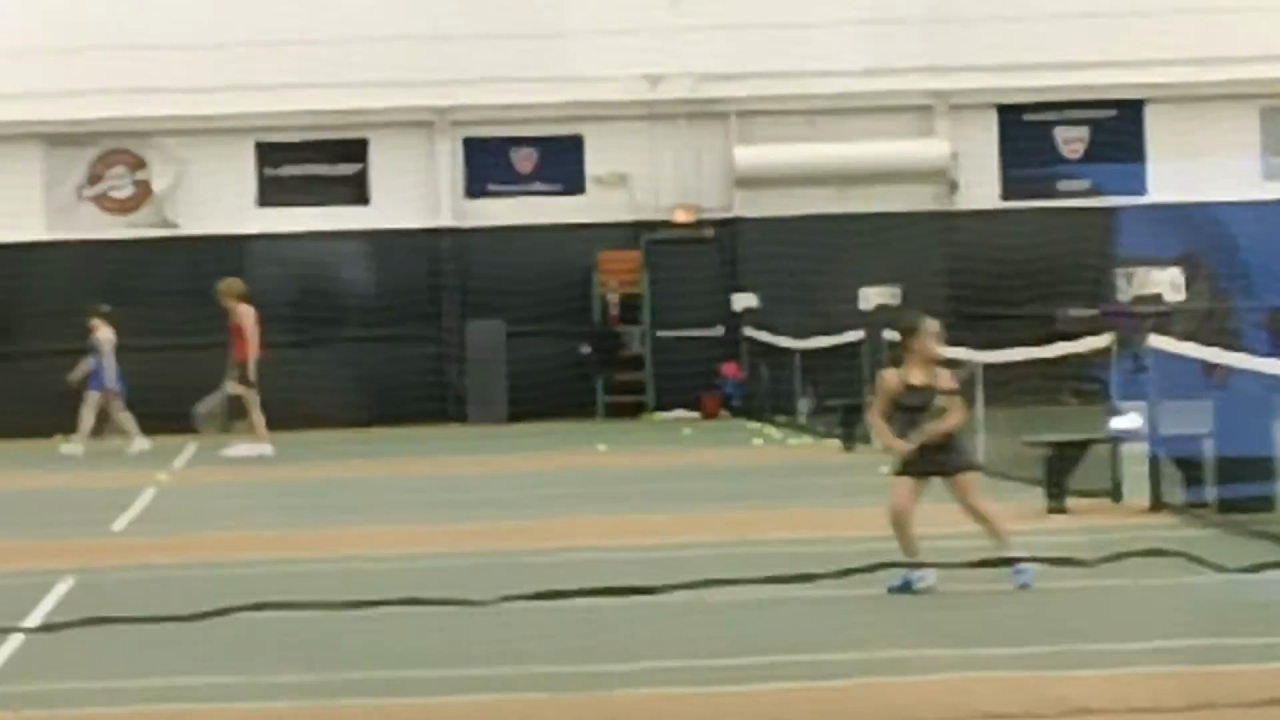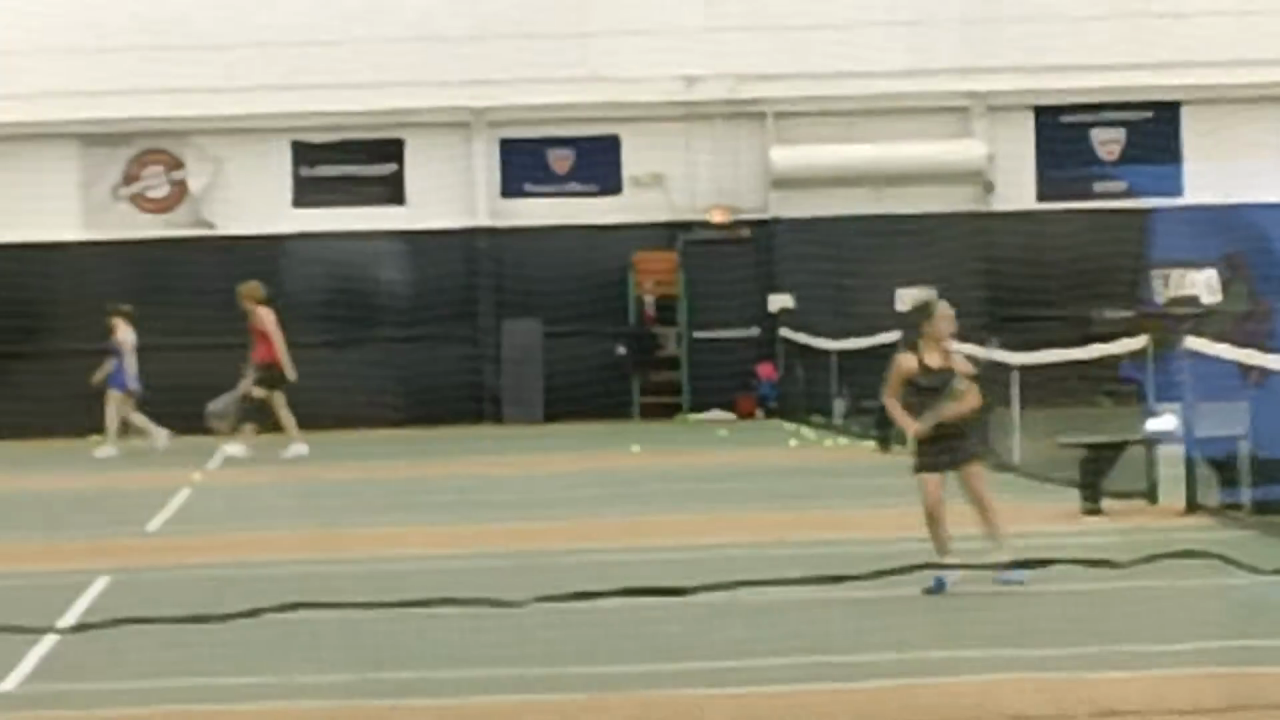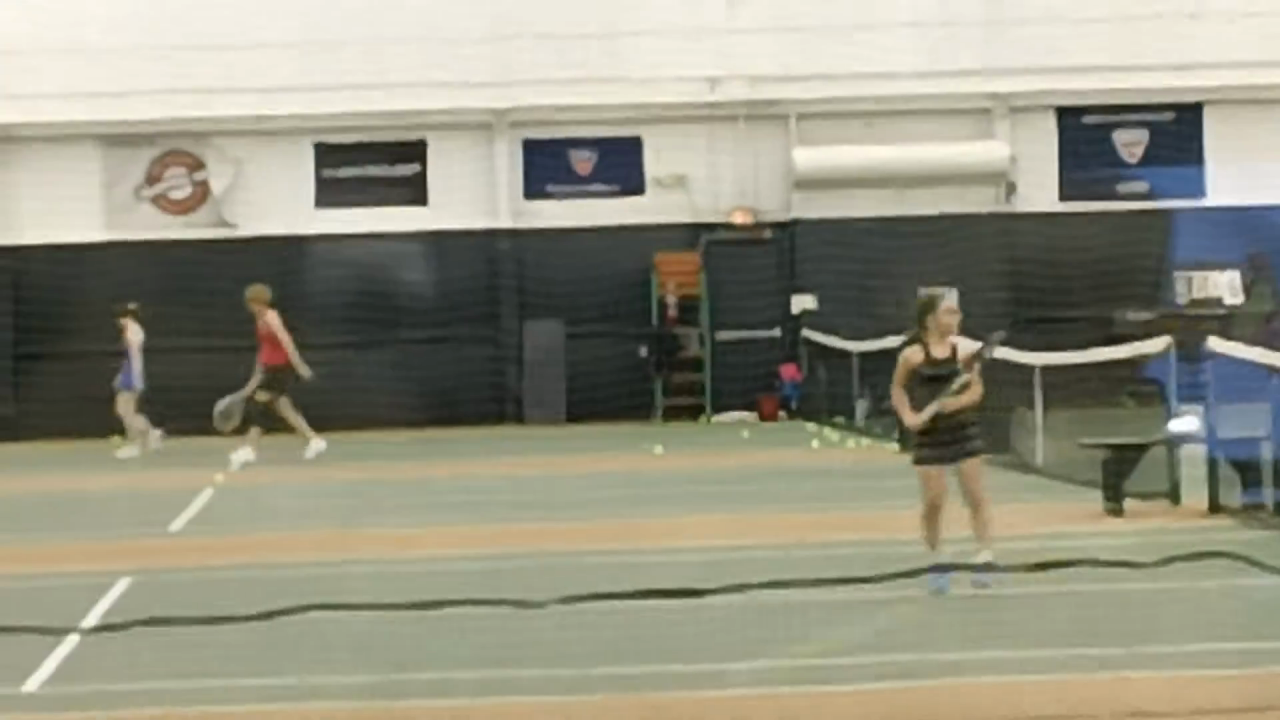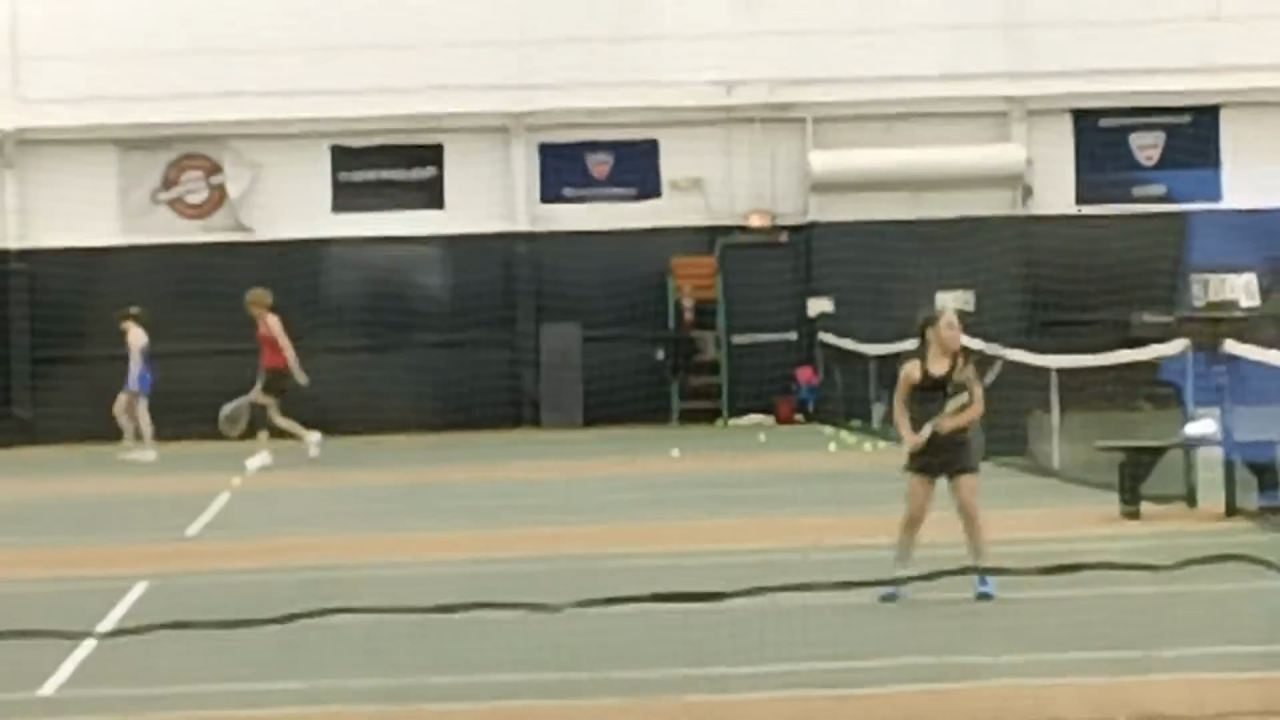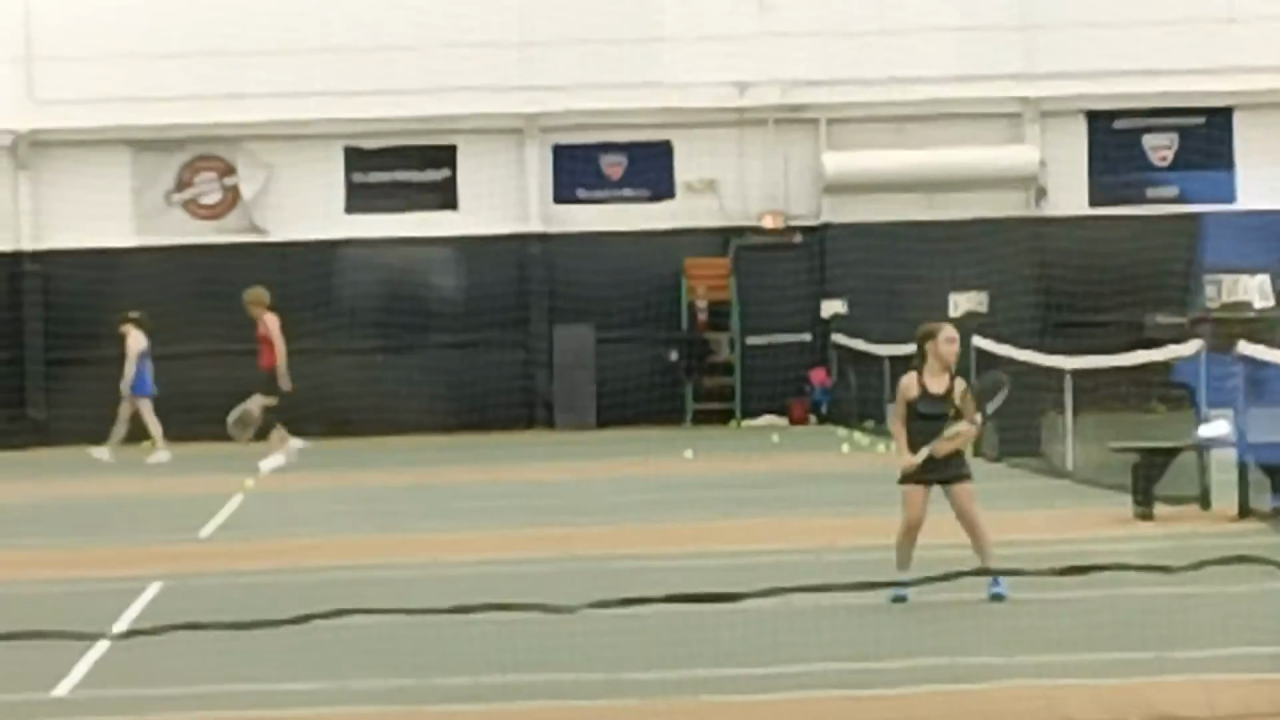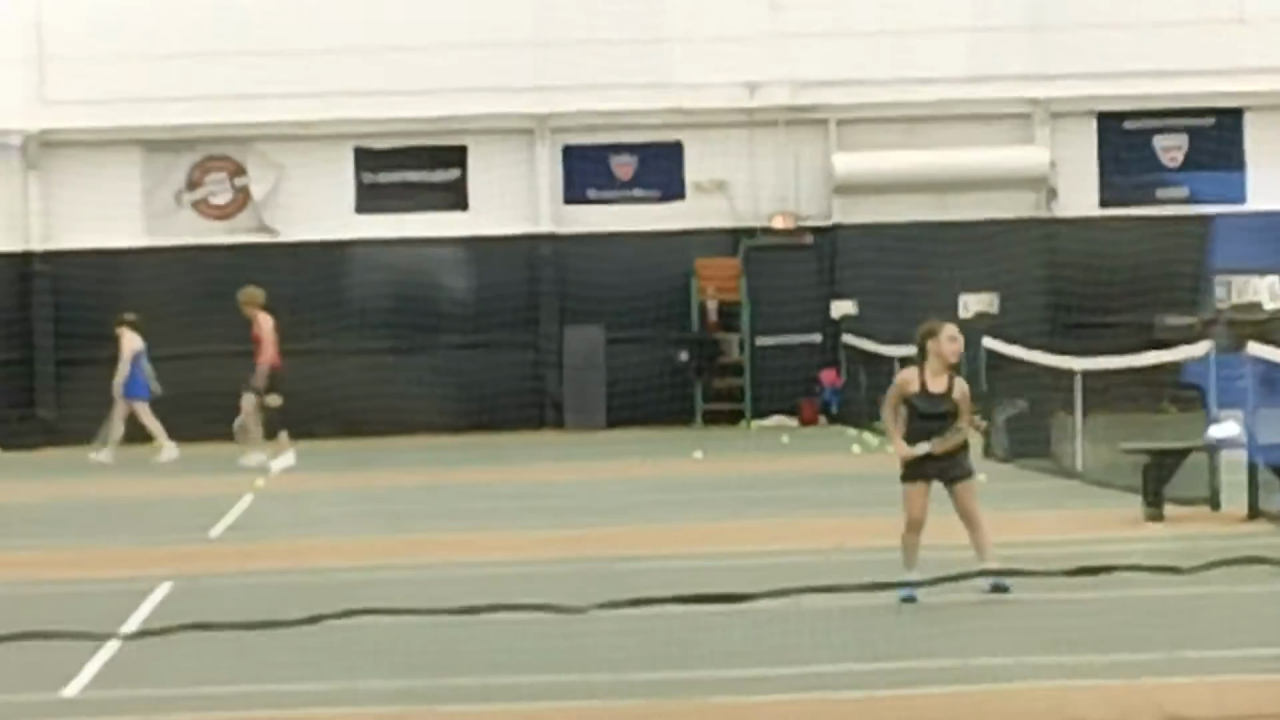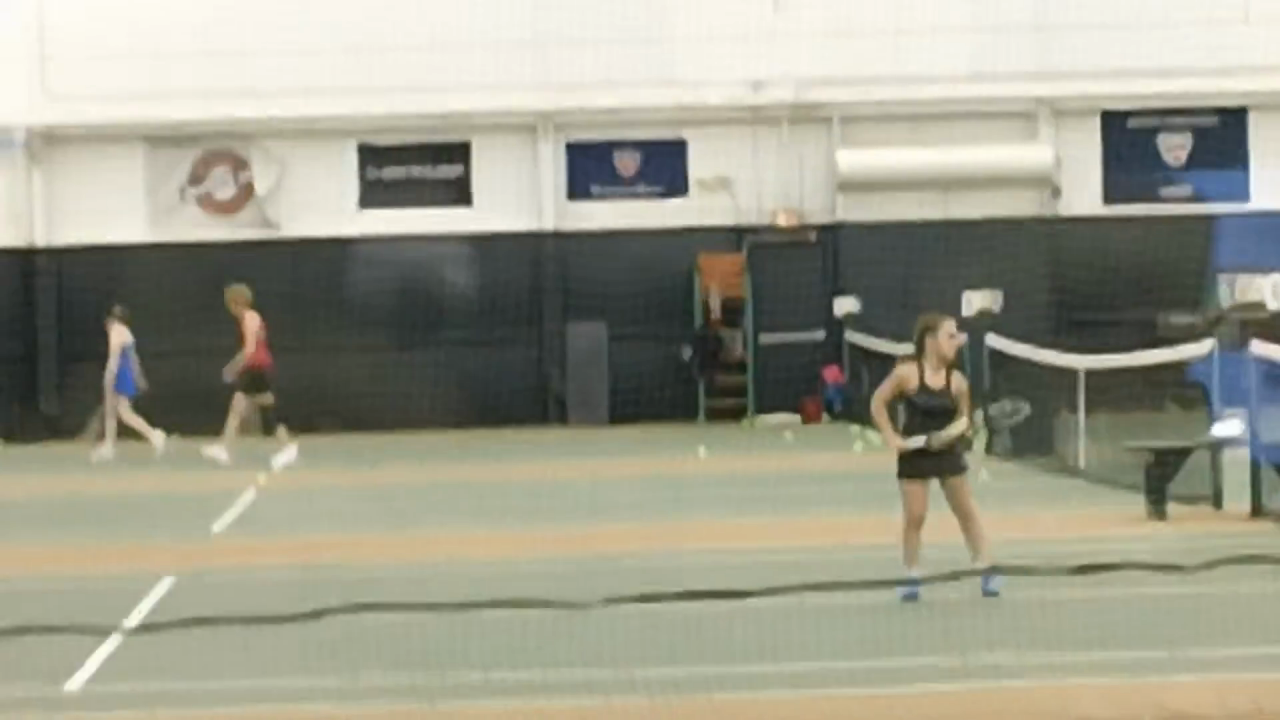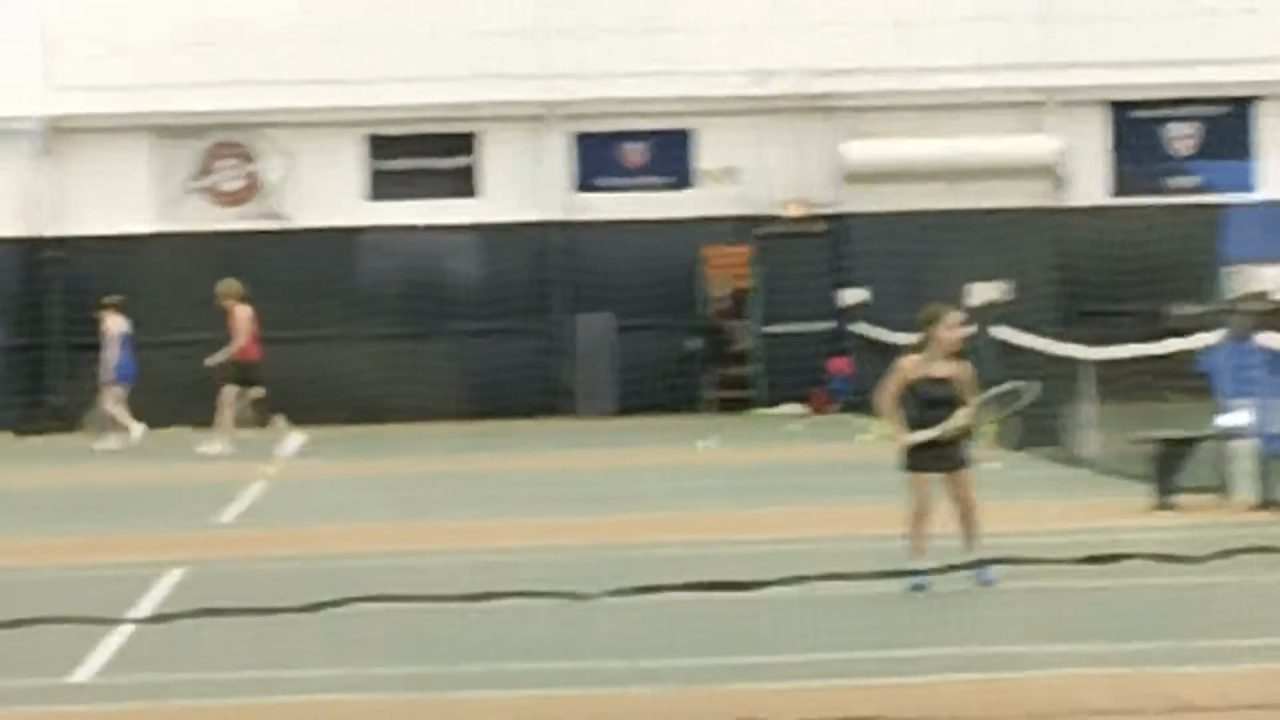
dt=0.1s
person 1, frame 1
left shoulder: (942, 376)
right shoulder: (890, 378)
left elbow: (958, 416)
right elbow: (875, 415)
left wrist: (934, 430)
right wrist: (892, 443)
left hip: (947, 451)
right hip: (913, 455)
left knee: (976, 508)
right knee: (898, 511)
left ankle: (1016, 561)
right ankle: (918, 571)
person 1, frame 2
left shoulder: (956, 360)
right shoulder: (906, 361)
left elbow: (974, 398)
right elbow: (890, 398)
left wrist: (950, 411)
right wrist: (908, 424)
left hip: (959, 437)
right hip: (929, 443)
left knee: (981, 499)
right knee: (932, 507)
left ankle: (1005, 559)
right ankle: (946, 568)
person 1, frame 3
left shoulder: (962, 351)
right shoulder: (912, 355)
left elbow: (977, 389)
right elbow: (897, 390)
left wrist: (956, 403)
right wrist: (908, 416)
left hip: (964, 431)
right hip: (929, 436)
left knee: (975, 496)
right knee: (934, 502)
left ankle: (984, 561)
right ankle: (938, 563)
person 1, frame 4
left shoulder: (964, 368)
right shoulder: (912, 370)
left elbow: (977, 408)
right elbow: (899, 405)
left wrist: (953, 423)
right wrist: (907, 435)
left hip: (958, 449)
right hip: (925, 452)
left knee: (969, 511)
right knee: (913, 515)
left ankle: (981, 575)
right ankle: (897, 577)
person 1, frame 5
left shoulder: (959, 386)
right shoulder: (909, 383)
left elbow: (972, 428)
right elbow: (896, 420)
left wrist: (951, 445)
right wrist: (905, 453)
left hip: (951, 461)
right hip: (918, 463)
left knee: (971, 520)
right knee: (911, 522)
left ankle: (993, 578)
right ankle: (902, 581)
person 1, frame 6
left shoulder: (959, 386)
right shoulder: (908, 378)
left elbow: (966, 426)
right elbow: (888, 410)
left wrist: (947, 443)
right wrist: (898, 444)
left hip: (952, 456)
right hip: (916, 458)
left knee: (971, 515)
right knee: (914, 519)
left ankle: (991, 573)
right ankle: (909, 581)
person 1, frame 7
left shoulder: (957, 381)
right shoulder: (906, 373)
left elbow: (963, 420)
right elbow: (878, 403)
left wrist: (951, 434)
right wrist: (892, 438)
left hip: (947, 452)
right hip: (915, 453)
left knee: (966, 511)
right knee: (915, 516)
left ankle: (985, 570)
right ankle: (912, 579)
person 1, frame 8
left shoulder: (963, 370)
right shoulder: (911, 365)
left elbow: (972, 404)
right elbow: (885, 399)
right wrist: (900, 432)
left hip: (951, 444)
right hip: (921, 446)
left knee: (967, 502)
right knee: (922, 507)
left ankle: (975, 559)
right ankle: (918, 569)
